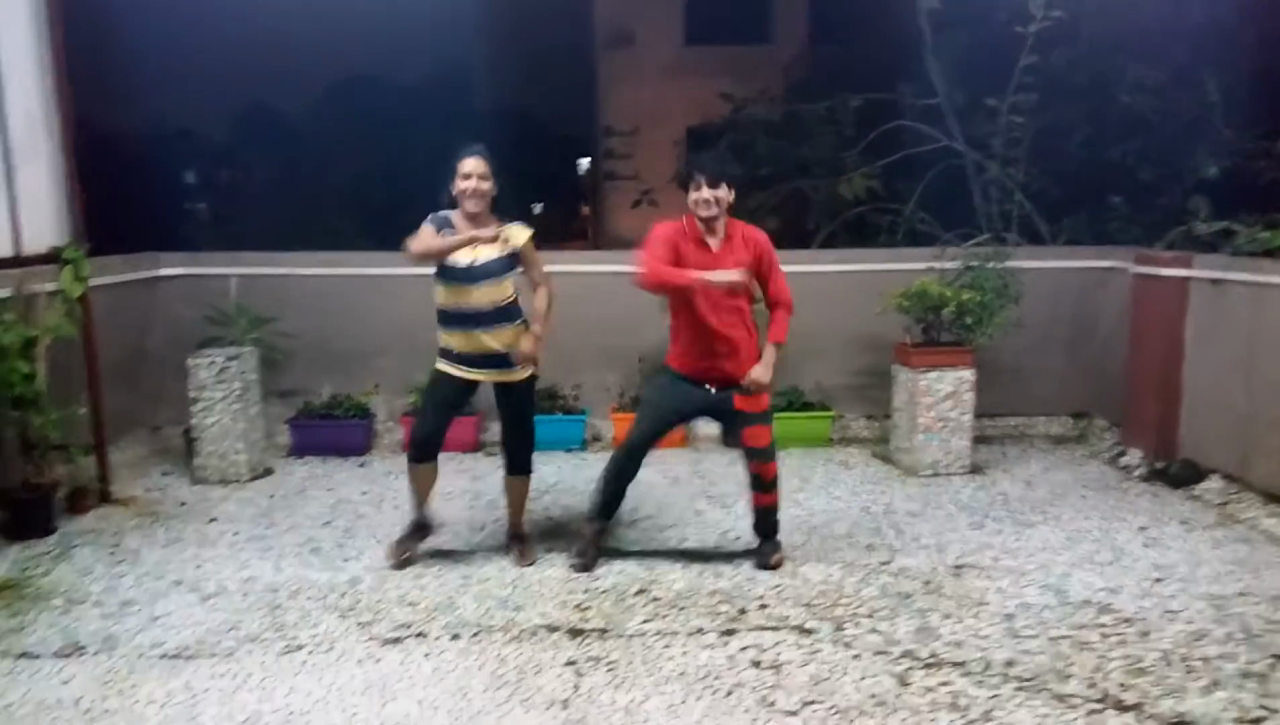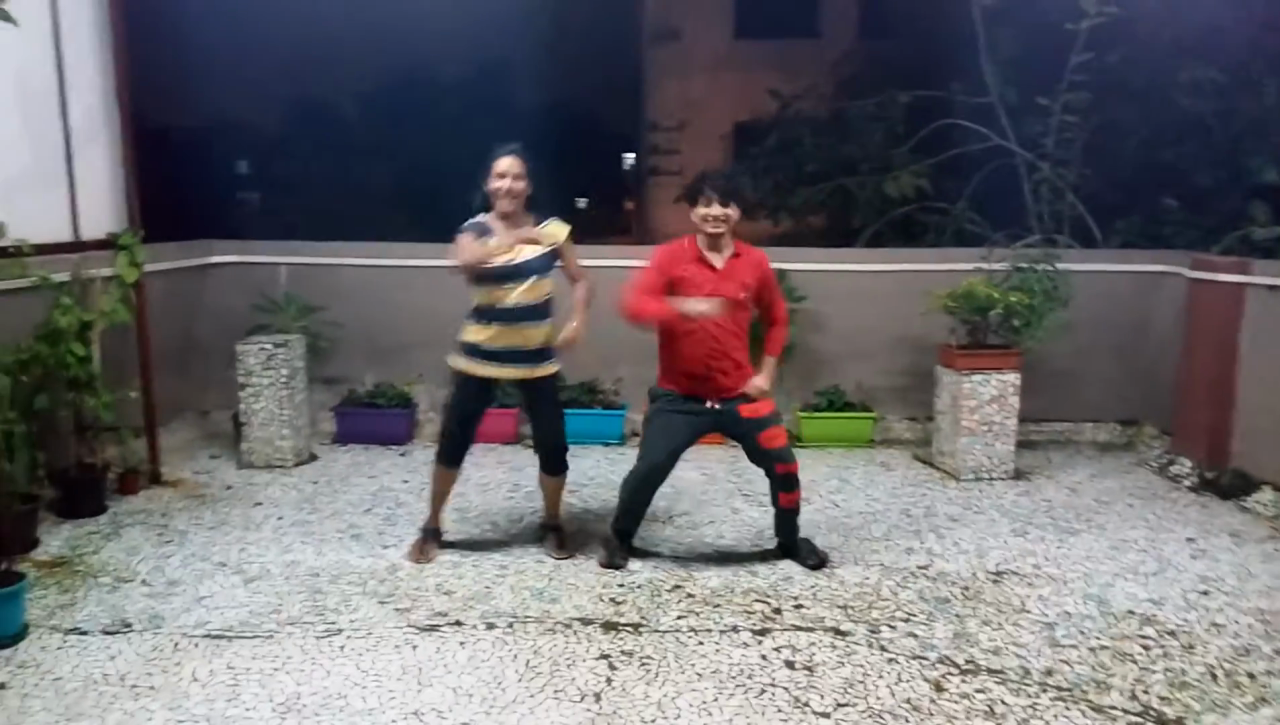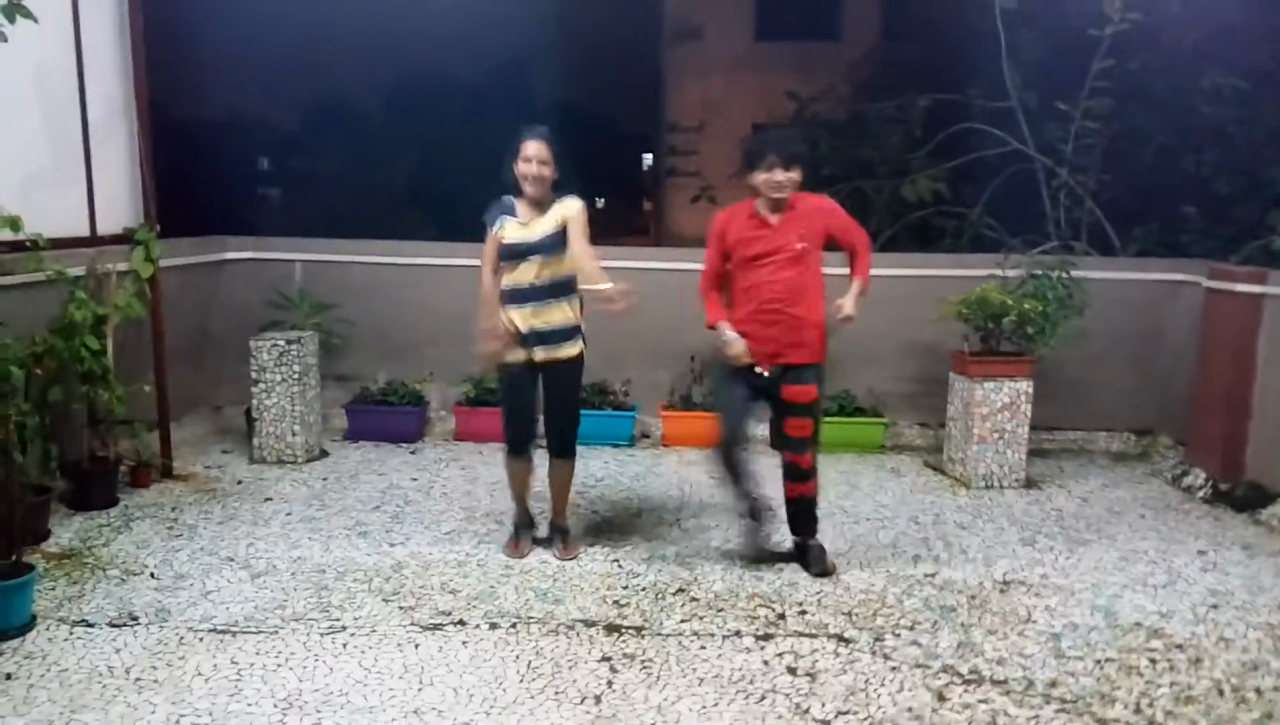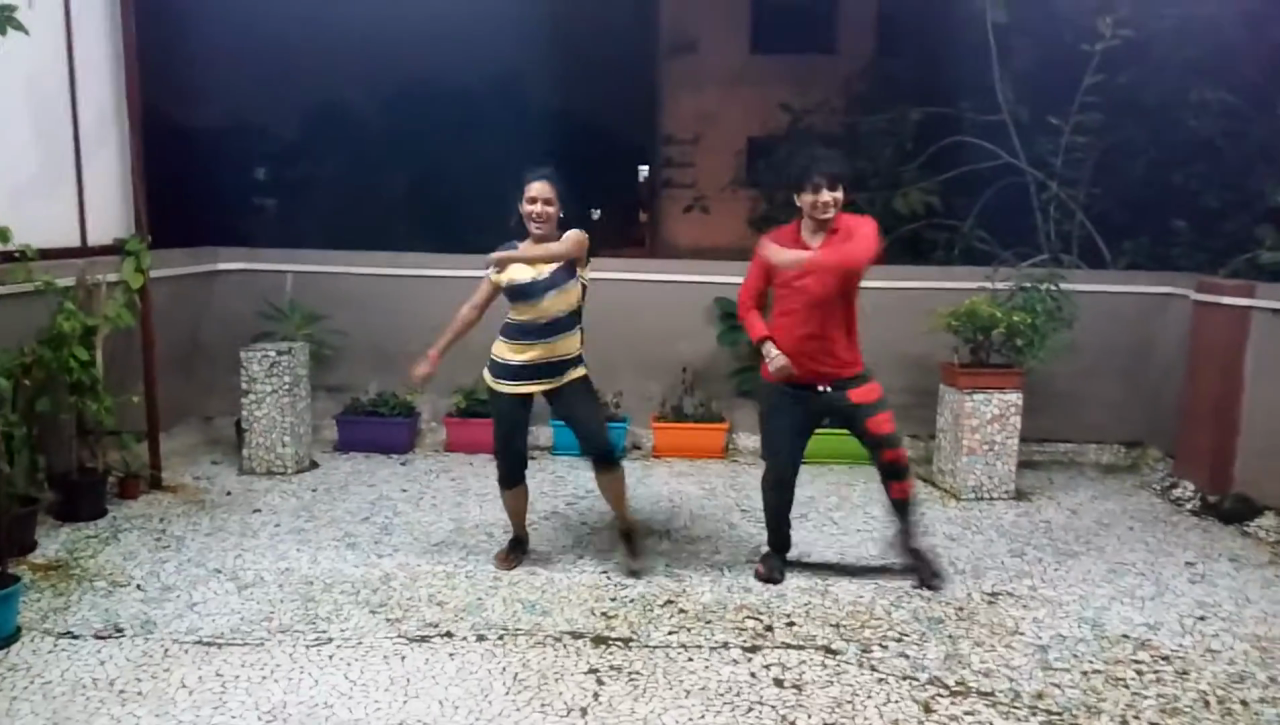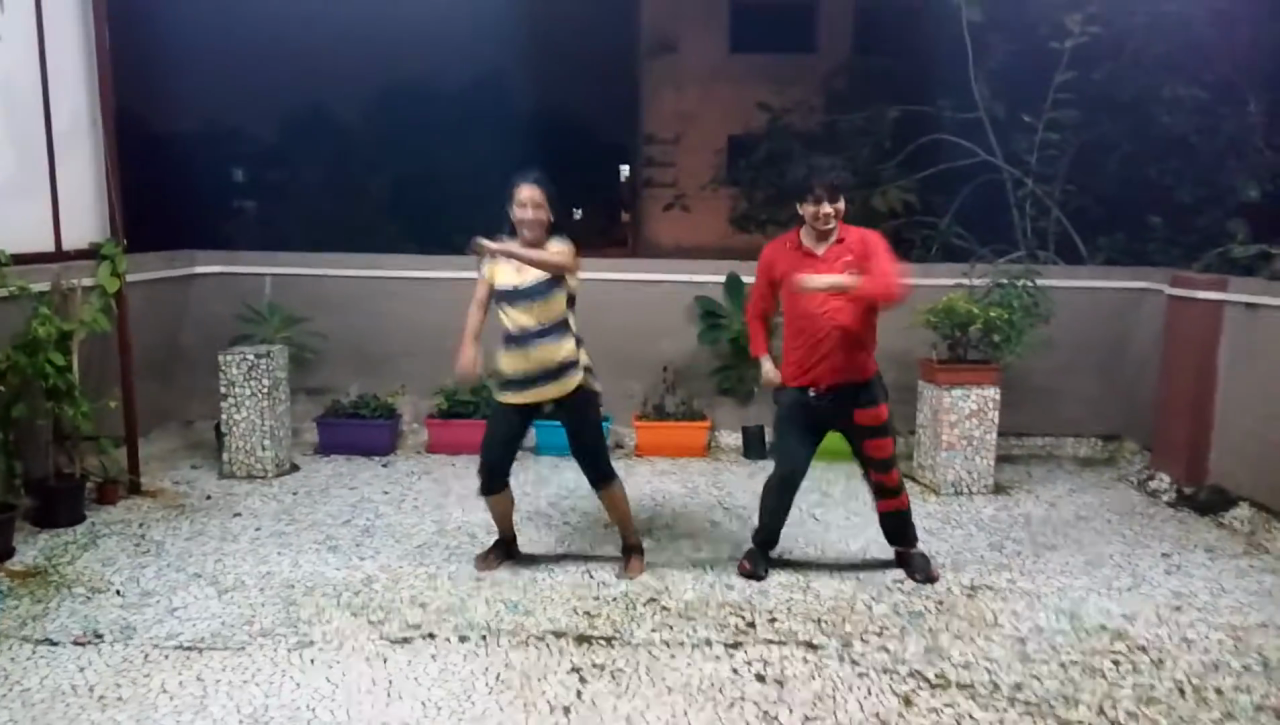
dt=0.3s
person 1, frame 1
left shoulder: (754, 240)
right shoulder: (669, 233)
left elbow: (781, 304)
right elbow: (649, 275)
left wrist: (768, 359)
right wrist: (708, 278)
left hip: (739, 377)
right hip: (682, 374)
left knee: (762, 463)
right knee: (632, 448)
left ankle: (767, 538)
right ankle: (597, 525)
person 1, frame 2
left shoulder: (754, 263)
right shoulder: (671, 256)
left elbow: (776, 318)
right elbow: (632, 307)
left wrist: (765, 372)
right wrist: (683, 308)
left hip: (738, 393)
right hip: (678, 397)
left knee: (782, 463)
right knee: (648, 470)
left ankle: (789, 538)
right ankle: (618, 537)
person 1, frame 3
left shoulder: (819, 210)
right shoulder: (729, 221)
left elbow: (860, 244)
right elbow: (711, 285)
left wrist: (854, 294)
right wrist: (724, 330)
left hip: (799, 359)
right hip: (744, 359)
left knee: (799, 455)
right knee: (729, 440)
left ankle: (806, 540)
right ankle: (752, 510)
person 1, frame 4
left shoulder: (858, 229)
right shoulder: (773, 244)
left elbow: (855, 259)
right elbow: (748, 302)
left wrist: (797, 257)
right wrist: (766, 346)
left hip: (843, 374)
right hip: (787, 381)
left knee: (890, 452)
right knee: (781, 469)
left ankle: (907, 539)
right ankle: (776, 551)
person 1, frame 5
left shoulder: (865, 242)
right shoulder: (776, 253)
left elbow: (892, 291)
right elbow: (756, 313)
left wrist: (837, 282)
right wrist: (763, 359)
left hip: (857, 383)
right hip: (799, 387)
left knee: (884, 471)
right knee: (786, 475)
left ankle: (907, 548)
right ankle: (761, 548)
person 2, frame 1
left shoulder: (514, 232)
right shoulder: (440, 224)
left elbow: (541, 285)
right elbow: (415, 250)
left wrist: (534, 334)
right wrist: (470, 237)
left hip: (508, 358)
right hip: (456, 358)
left knee: (519, 448)
right knee: (422, 439)
left ankle: (516, 532)
right ankle: (419, 522)
person 2, frame 2
left shoulder: (552, 230)
right shoulder: (474, 229)
left elbow: (581, 280)
right elbow: (466, 268)
left wrist: (577, 320)
right wrist: (507, 241)
left hip: (535, 358)
right hip: (478, 355)
left knee: (553, 449)
right knee: (452, 443)
left ankle: (551, 526)
right ankle: (431, 530)
person 2, frame 3
left shoulder: (569, 208)
right shoulder: (500, 211)
left elbow: (582, 253)
right elbow: (489, 274)
left wrist: (604, 286)
right wrist: (488, 327)
left hip: (562, 337)
right hip: (512, 337)
left knee: (562, 432)
right knee: (519, 431)
left ankle: (560, 525)
right ankle: (522, 519)
person 2, frame 4
left shoulder: (572, 241)
right shoulder: (498, 259)
left elbow: (568, 251)
right elbow: (472, 309)
left wrist: (513, 256)
right wrist: (432, 355)
left hip: (564, 369)
right hip: (510, 372)
left knee: (601, 448)
right knee: (510, 464)
left ankle: (626, 527)
right ankle: (519, 538)
person 2, frame 5
left shoulder: (557, 248)
right shoulder: (495, 257)
left elbow: (561, 263)
right elbow: (478, 307)
left wrist: (508, 251)
right wrist: (468, 347)
left hip: (566, 377)
right hip: (515, 383)
left knee: (596, 466)
right knee: (491, 471)
left ankle: (632, 544)
right ankle: (506, 541)
